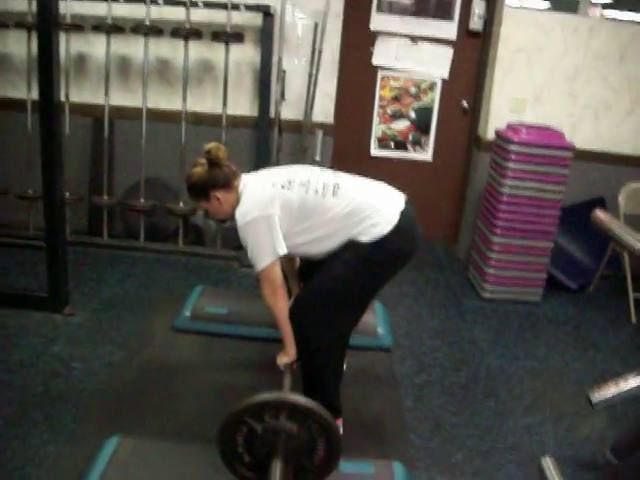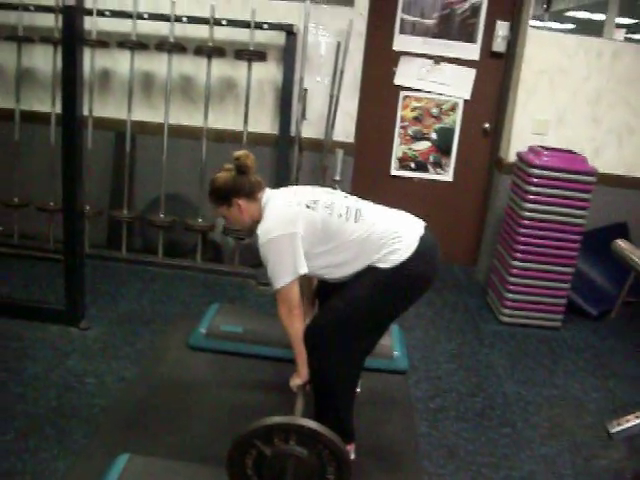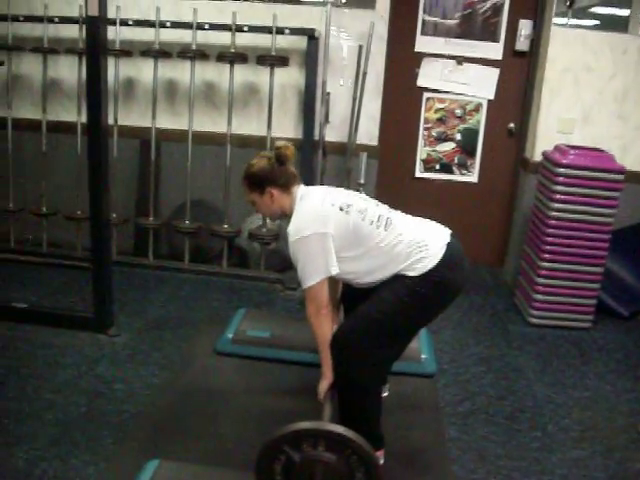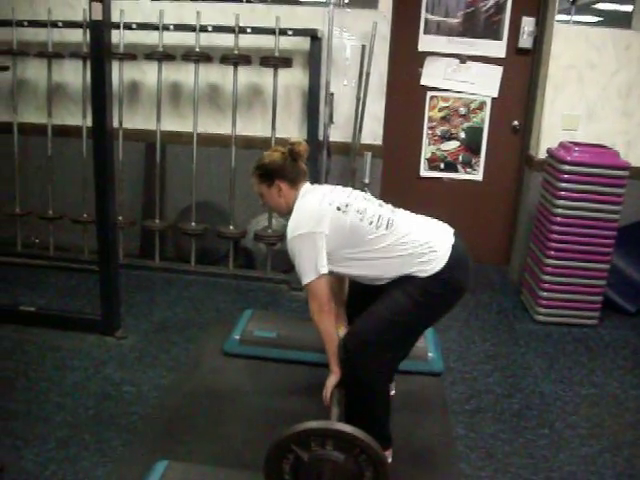
dt=0.3s
person 1, frame 1
left shoulder: (251, 213)
right shoulder: (260, 185)
left elbow: (273, 288)
right elbow: (287, 243)
left wrist: (290, 348)
right wrist: (297, 291)
left hip: (384, 235)
right hip: (389, 210)
left knee: (310, 314)
right knee: (311, 278)
right ankle: (328, 356)
person 1, frame 2
left shoulder: (274, 229)
right shoulder: (282, 201)
left elbow: (289, 308)
right elbow: (305, 267)
left wrist: (303, 369)
right wrist: (311, 314)
left hip: (405, 264)
right hip: (409, 239)
left knee: (324, 338)
right knee: (329, 298)
left ankle: (337, 440)
right ankle: (343, 376)
person 1, frame 3
left shoulder: (304, 227)
right shoulder: (316, 198)
left elbow: (318, 307)
right elbow: (334, 276)
left wrist: (328, 371)
right wrist: (335, 320)
left hip: (433, 272)
right hip: (436, 245)
left knee: (352, 345)
right knee: (355, 299)
left ankle: (365, 446)
right ankle: (372, 380)
person 1, frame 4
left shoulder: (302, 226)
right shoulder: (320, 197)
left elbow: (321, 305)
right elbow: (337, 272)
left wrist: (336, 366)
right wrist: (342, 322)
left hip: (438, 272)
right hip: (437, 246)
left knee: (361, 348)
right knee: (360, 298)
left ankle: (373, 445)
right ankle: (378, 376)
